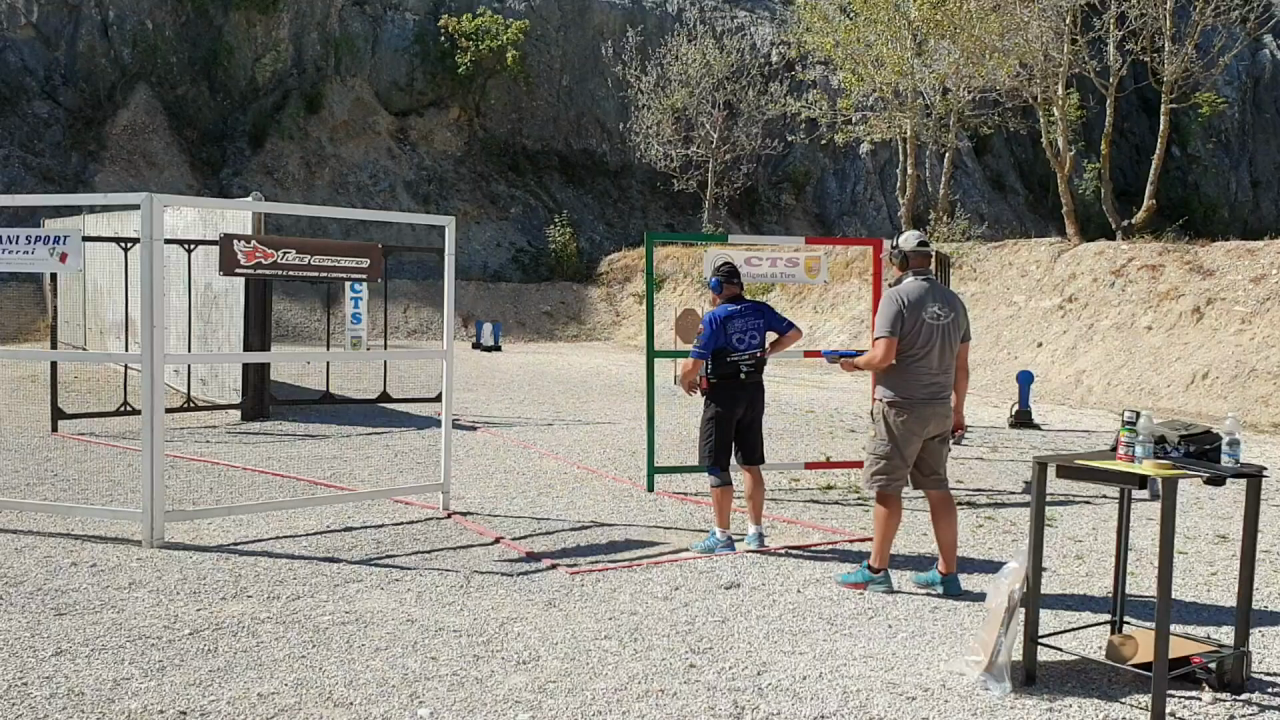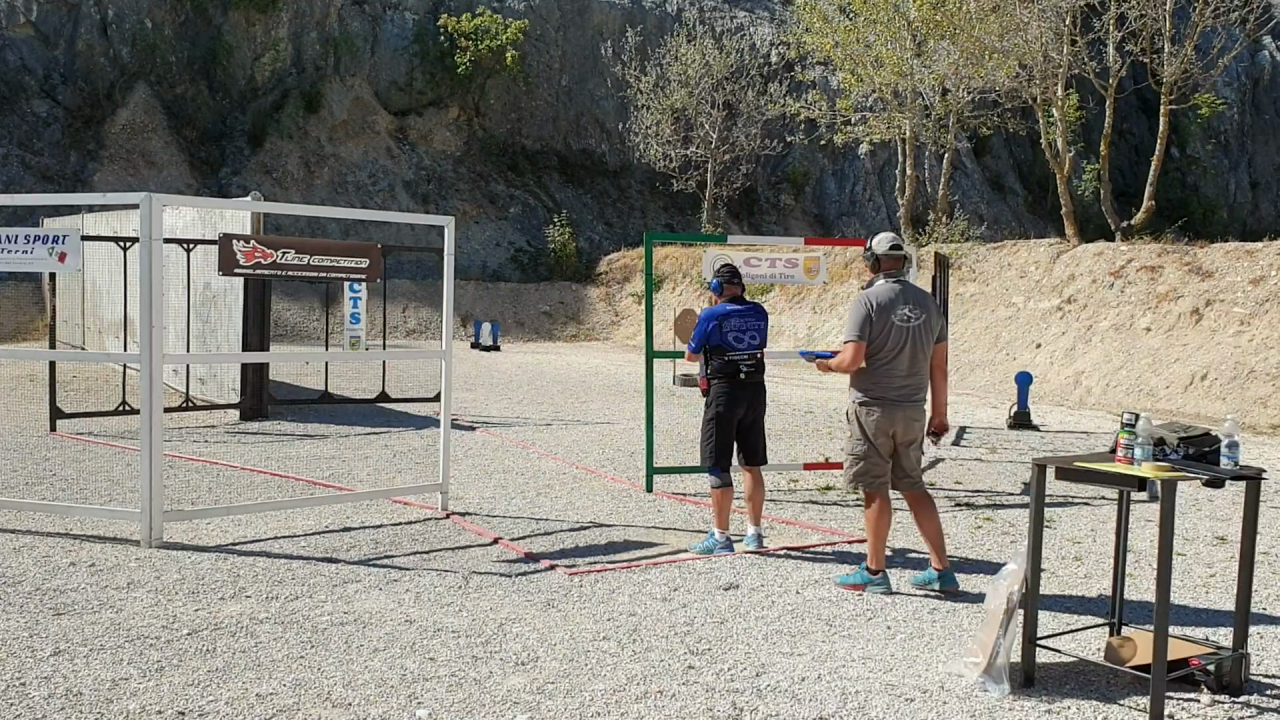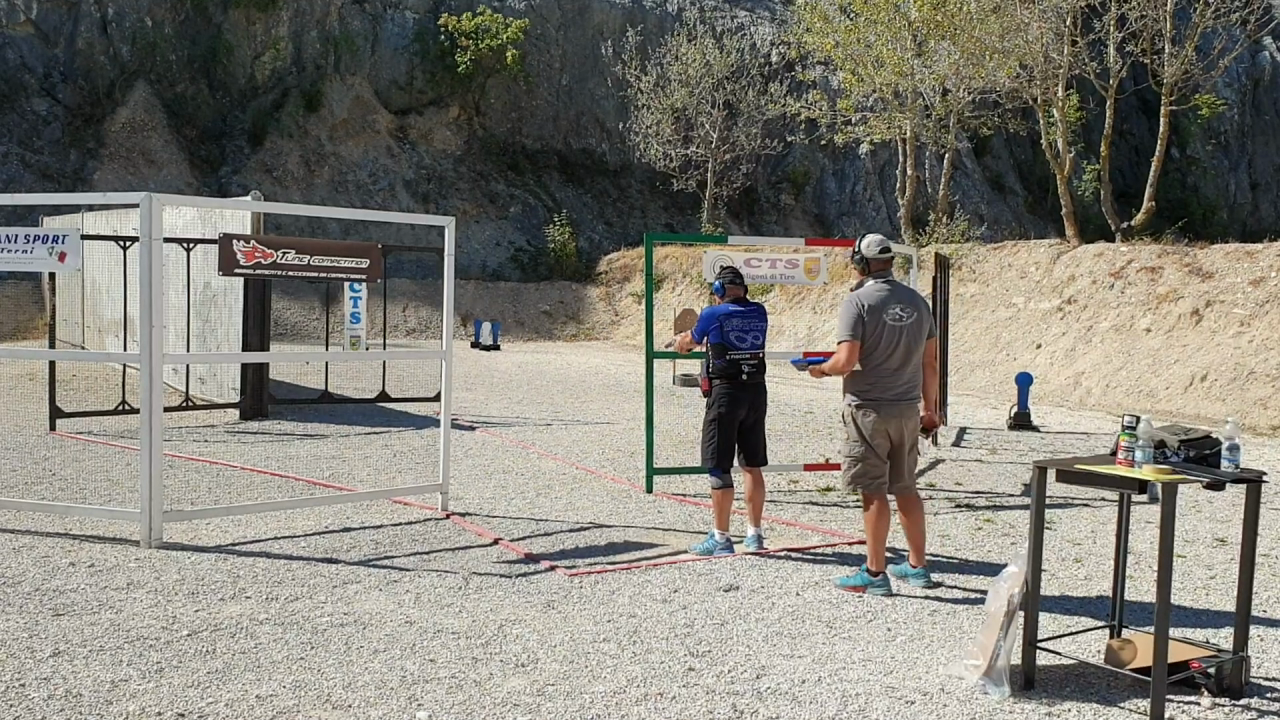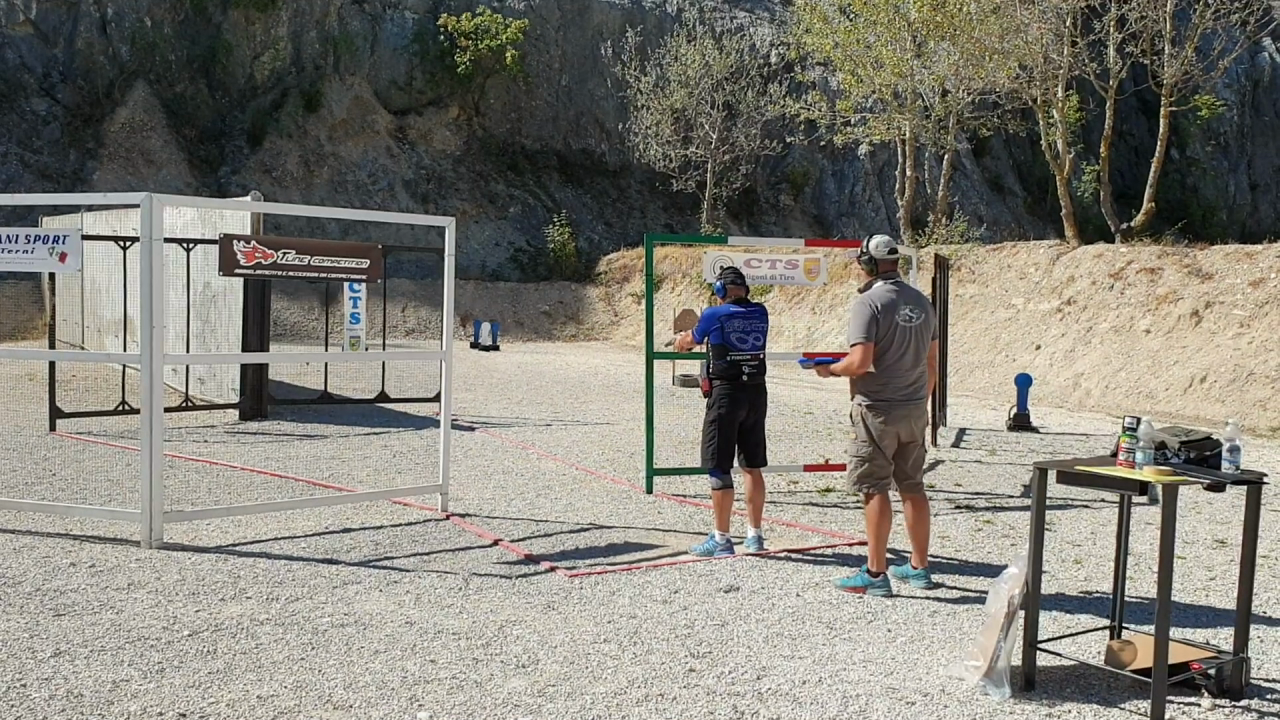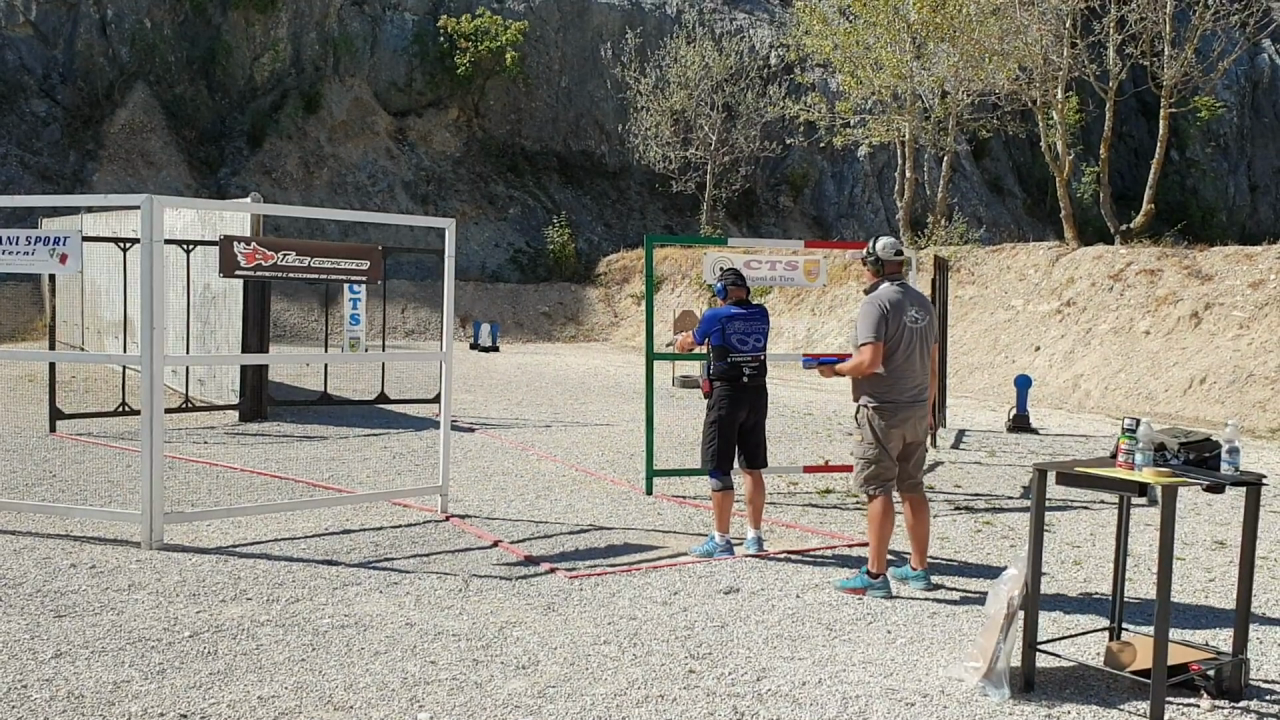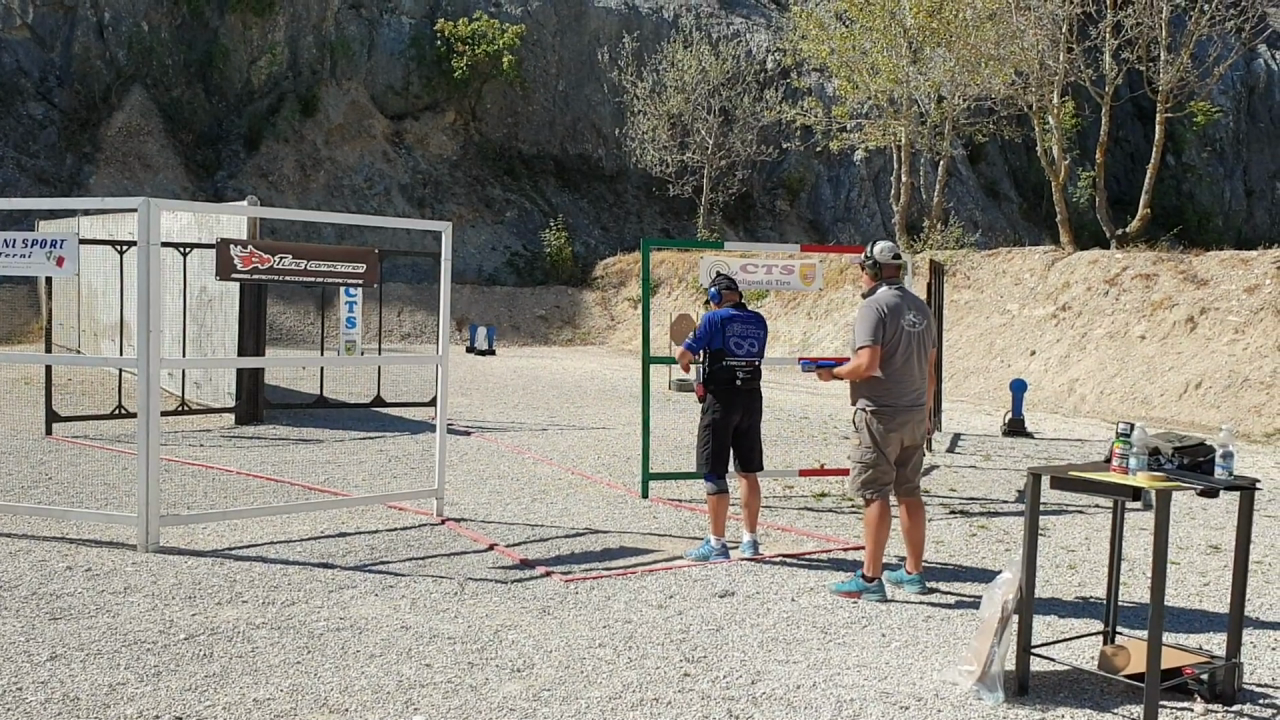
dt=0.4s
person 1, frame 1
left shoulder: (897, 296)
right shoulder: (953, 301)
left elbow: (883, 356)
right elbow: (961, 365)
left wrist: (855, 363)
right wrist: (958, 410)
left hip: (899, 407)
right hip: (938, 410)
left knee: (887, 489)
right knee: (937, 489)
left ankle: (876, 570)
right ankle: (946, 573)
person 1, frame 2
left shoulder: (868, 300)
right shoulder: (927, 302)
left elbow: (852, 360)
right elbow: (938, 365)
left wrist: (828, 364)
right wrist: (940, 412)
left hip: (873, 408)
right hip: (912, 410)
left knee: (875, 489)
right knee: (914, 487)
left ankle: (875, 572)
right ankle: (942, 569)
person 1, frame 3
left shoulder: (858, 301)
right shoulder: (916, 301)
left elbow: (847, 361)
right elbow: (929, 361)
left wrist: (821, 369)
right wrist: (929, 407)
left hip: (869, 409)
right hip: (908, 409)
left knee: (873, 490)
right knee: (905, 488)
left ankle: (875, 573)
right ankle: (917, 566)
person 1, frame 4
left shoulder: (868, 302)
right shoulder: (920, 301)
left elbow: (861, 362)
right elbow: (931, 361)
left wrist: (830, 369)
left hip: (877, 410)
right hip: (914, 410)
left knee: (874, 489)
right knee: (913, 488)
left ankle: (875, 573)
right ankle: (919, 568)
person 1, frame 5
left shoulder: (876, 302)
right shoulder: (923, 303)
left elbow: (869, 361)
right elbow: (931, 364)
left wrist: (836, 369)
right wrist: (927, 408)
left hip: (882, 411)
right hip: (916, 411)
left knee: (879, 489)
right knee: (913, 488)
left ankle: (875, 575)
right ankle: (918, 569)
person 1, frame 6
left shoulder: (874, 306)
right shoulder: (920, 307)
left elbow: (866, 365)
right elbow: (929, 369)
left wrist: (833, 373)
right wrist: (925, 413)
left hip: (880, 415)
right hip: (914, 415)
left knee: (875, 494)
right knee: (909, 492)
left ankle: (870, 578)
right ankle: (913, 573)
person 2, frame 1
left shoulder: (715, 317)
right shoulder: (760, 310)
left elbow: (692, 365)
right elbow: (794, 333)
left wrist: (686, 381)
left hip: (723, 394)
right hip: (754, 391)
left knee: (717, 467)
right knee: (751, 464)
left ankle: (722, 536)
right ankle: (755, 532)
person 2, frame 2
left shoulder: (711, 315)
right shoulder: (759, 313)
left elbow: (692, 355)
left wrist: (703, 354)
left hip: (724, 392)
right hip: (755, 391)
left knee: (718, 468)
right knee: (752, 465)
left ankle: (721, 537)
right ankle: (754, 533)
person 2, frame 3
left shoulder: (713, 314)
right shoulder: (759, 312)
left elbow: (691, 339)
left wrist: (681, 341)
left hip: (725, 393)
right hip: (756, 392)
left knee: (719, 468)
right knee: (752, 465)
left ankle: (721, 538)
right ankle: (754, 533)
person 2, frame 4
left shoulder: (714, 315)
right shoulder: (760, 313)
left elbow: (692, 339)
left wrist: (681, 341)
left hip: (726, 394)
right hip: (756, 393)
left knee: (719, 469)
right knee: (753, 466)
left ankle: (721, 539)
right ankle: (754, 535)
person 2, frame 5
left shoulder: (716, 316)
right shoulder: (761, 314)
left elbow: (691, 341)
left wrist: (682, 341)
left hip: (727, 395)
right hip: (757, 395)
left knee: (719, 470)
right knee: (753, 467)
left ankle: (720, 541)
right ankle: (754, 536)
person 2, frame 6
left shoulder: (714, 318)
right shoulder: (758, 321)
left elbow: (685, 351)
left wrist: (682, 361)
left hip: (721, 399)
right hip: (751, 398)
left knee: (714, 474)
right knee: (748, 471)
left ankle: (716, 544)
right ankle: (750, 540)
